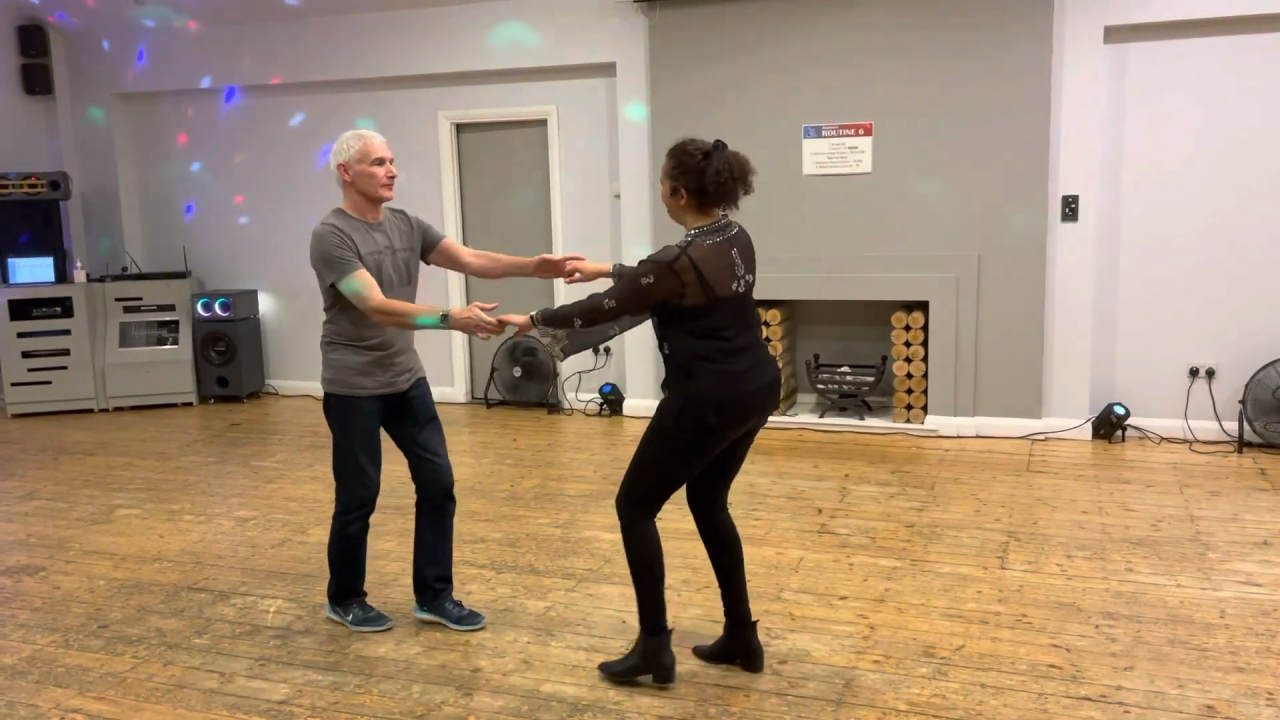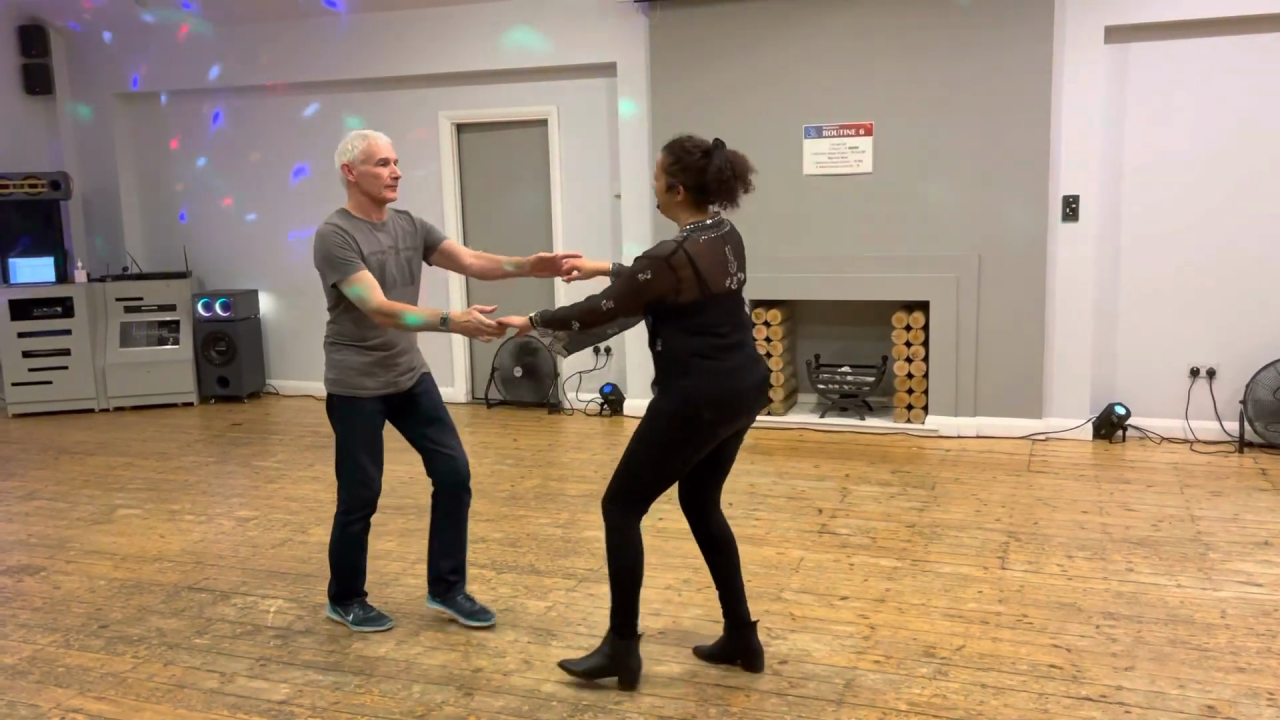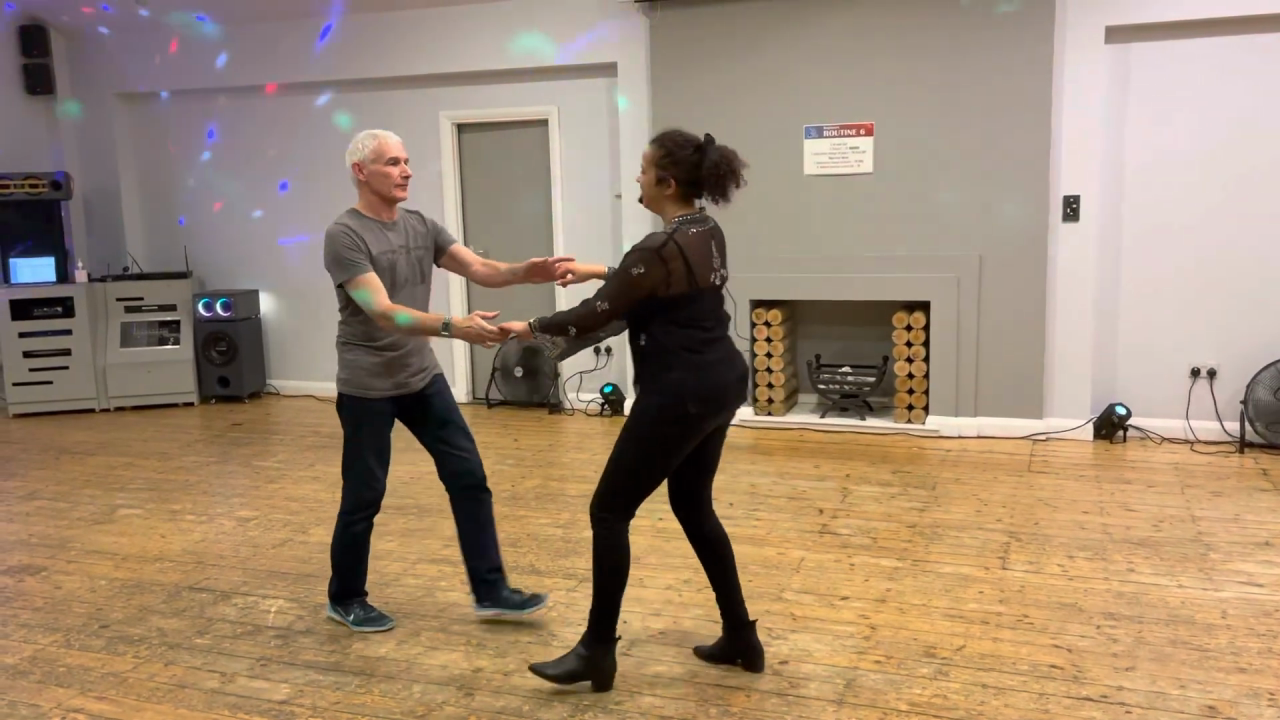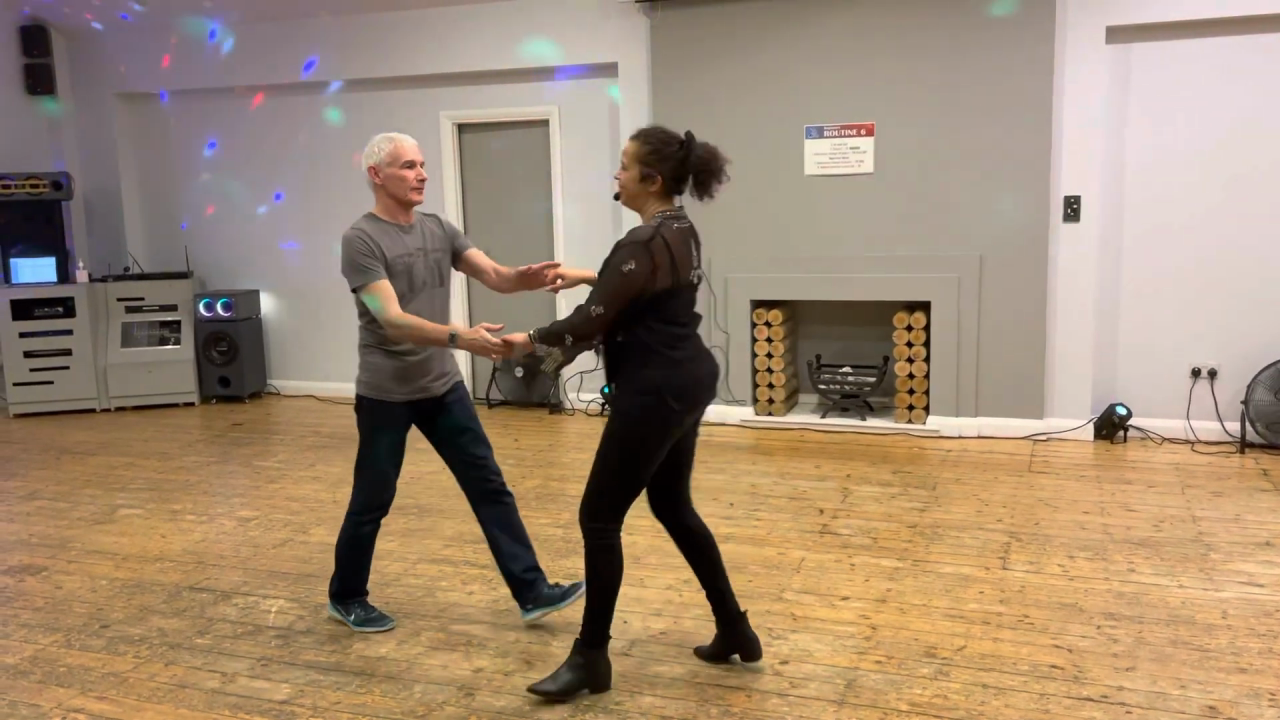
dt=0.1s
person 1, frame 1
left shoulder: (680, 260)
right shoulder: (736, 239)
left elbow: (607, 308)
left wrist: (532, 321)
right wrist: (606, 268)
left hip: (706, 400)
right hip: (755, 388)
left knee: (635, 505)
right knee: (708, 504)
left ankle: (653, 646)
right ankle: (742, 637)
person 1, frame 2
left shoulder: (673, 255)
right shoulder: (725, 237)
left elbow: (604, 311)
left wrist: (531, 322)
right wrist: (606, 267)
left hip: (698, 397)
right hip: (743, 384)
left knee: (622, 505)
right knee: (701, 505)
left ankle: (622, 648)
right ankle: (741, 637)
person 1, frame 3
left shoulder: (662, 247)
right shoulder: (707, 232)
left elbow: (599, 313)
left wrist: (530, 328)
right wrist: (600, 270)
left hip: (681, 393)
right hip: (721, 381)
left knee: (610, 510)
right knee: (693, 505)
left ankle: (597, 651)
right ankle: (741, 636)
person 1, frame 4
left shoulder: (645, 241)
right shoulder: (677, 231)
left elbow: (591, 322)
left wrist: (530, 338)
right wrist: (587, 277)
left hip: (656, 391)
right hip: (683, 380)
left knee: (598, 516)
right knee: (671, 506)
left ankle: (590, 658)
right ankle: (735, 631)
person 2, frame 1
left shoulder: (407, 226)
right shoulder: (330, 236)
left elbow: (471, 260)
right elbow: (378, 308)
left wrist: (535, 265)
right wrist: (452, 318)
left hip: (406, 380)
right hip: (353, 388)
left knee: (438, 483)
right knee: (359, 496)
left ankle: (433, 595)
right ankle: (344, 599)
person 2, frame 2
left shoulder: (412, 226)
right shoulder: (334, 237)
left elbow: (473, 262)
right elbow: (379, 309)
left wrist: (530, 265)
right wrist: (452, 321)
left hip: (410, 378)
right hip: (356, 388)
left knee: (453, 473)
right knee: (360, 496)
left ankle: (447, 589)
right ankle: (345, 599)
person 2, frame 3
left shoulder: (422, 226)
right shoulder: (344, 236)
left elbow: (479, 269)
right elbow: (383, 312)
left wrist: (526, 271)
right wrist: (453, 327)
left hip: (423, 378)
right hip: (368, 389)
left knee: (467, 475)
right knee: (365, 496)
left ankle: (490, 589)
right ankle: (345, 598)
person 2, frame 4
left shoulder: (439, 229)
right shoulder: (361, 241)
left elbow: (494, 277)
right elbow: (391, 319)
left wrist: (527, 279)
right wrist: (461, 335)
left hip: (441, 386)
right hip: (386, 393)
left knee: (486, 482)
right knee: (374, 496)
left ankle: (531, 590)
right ankle: (346, 597)
